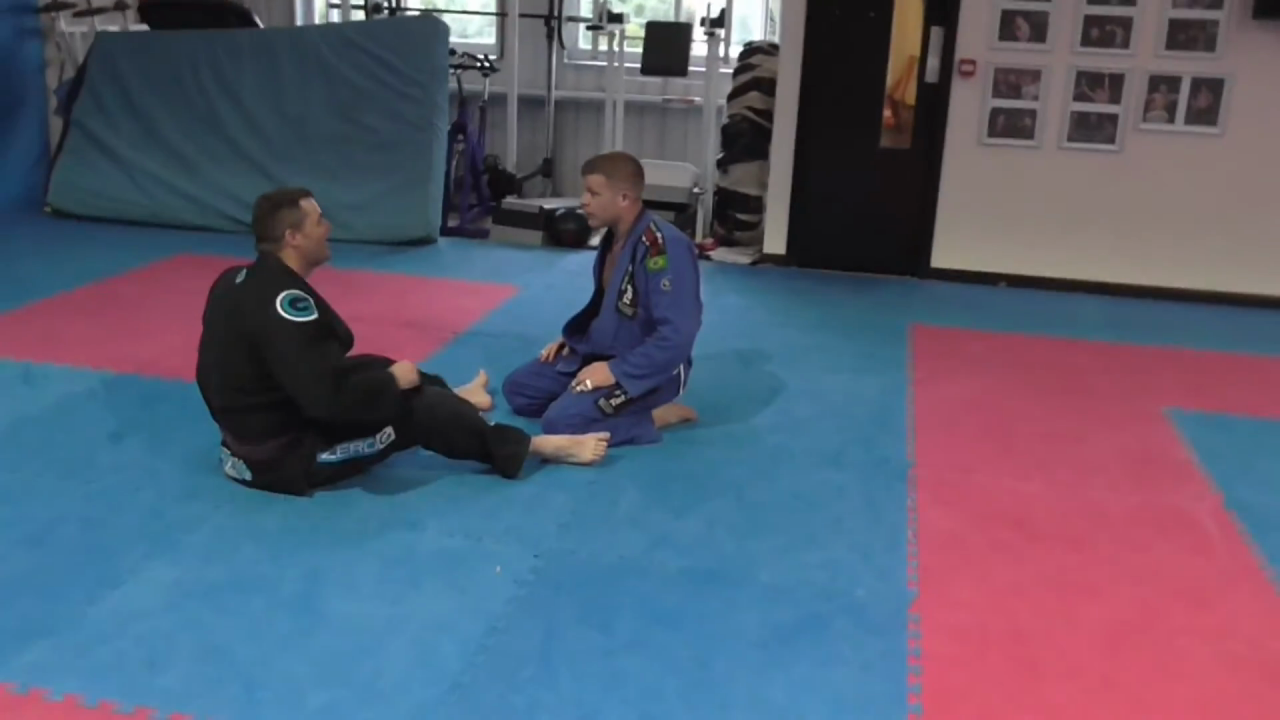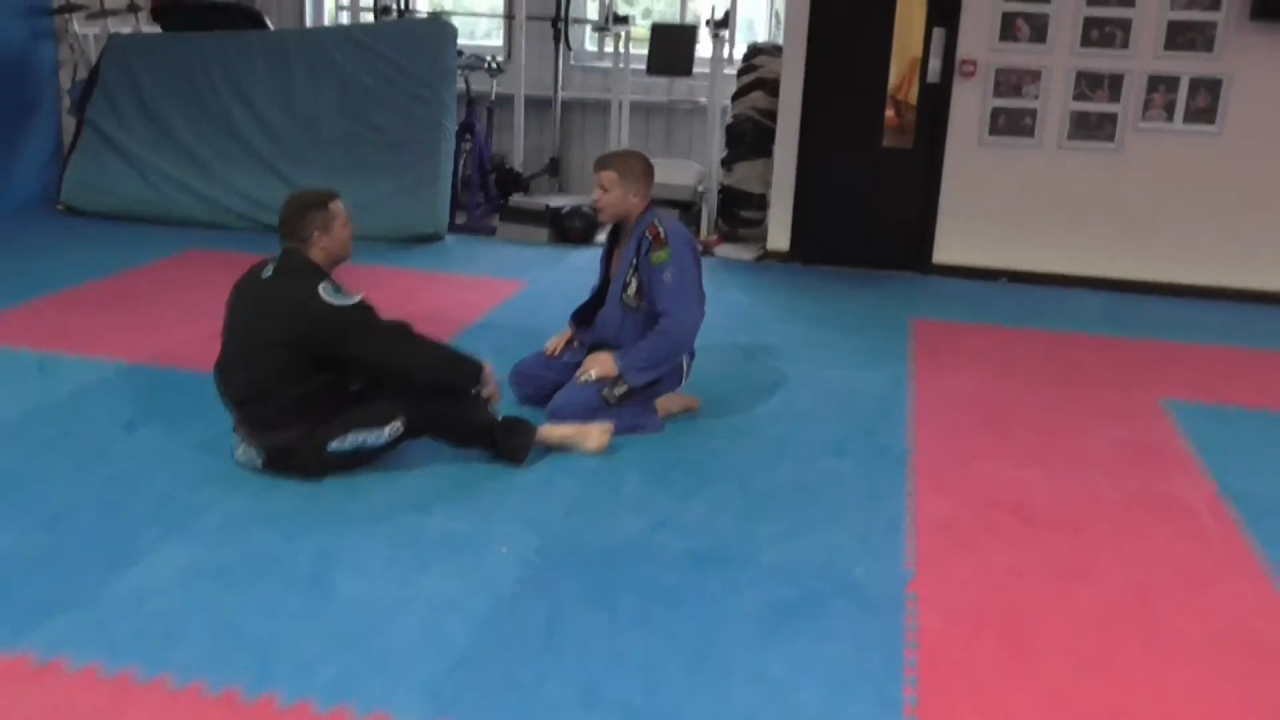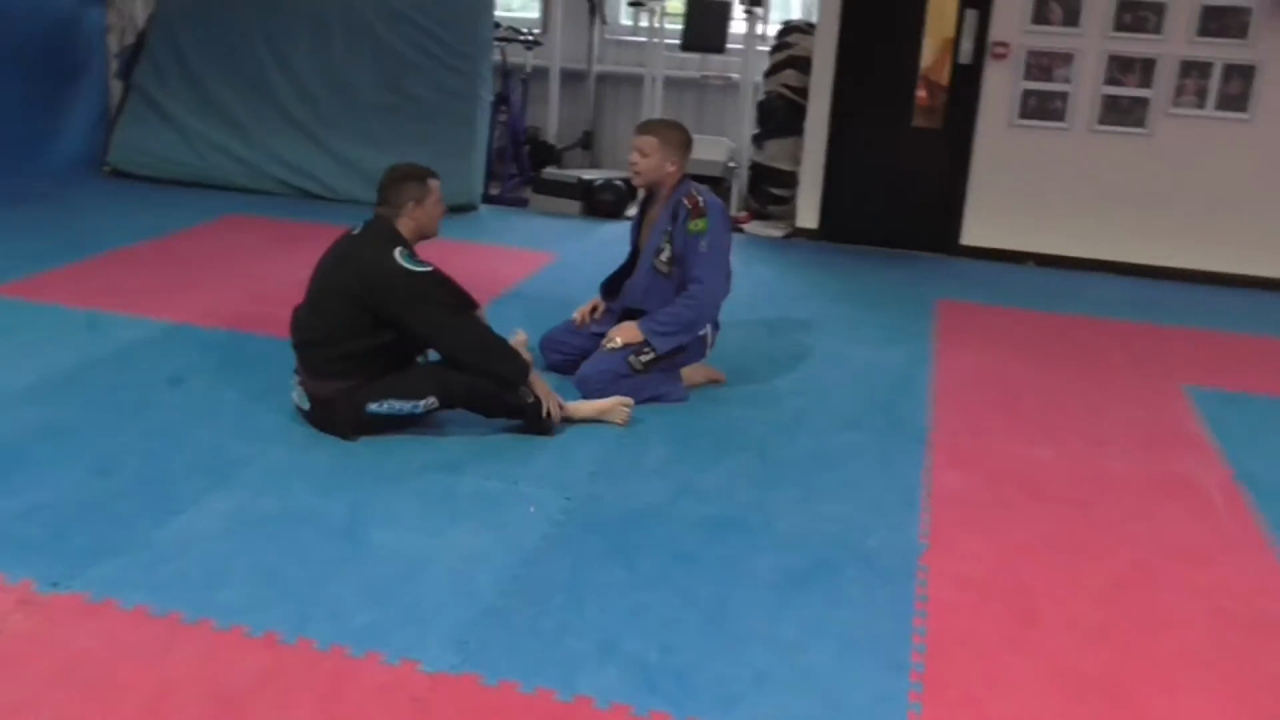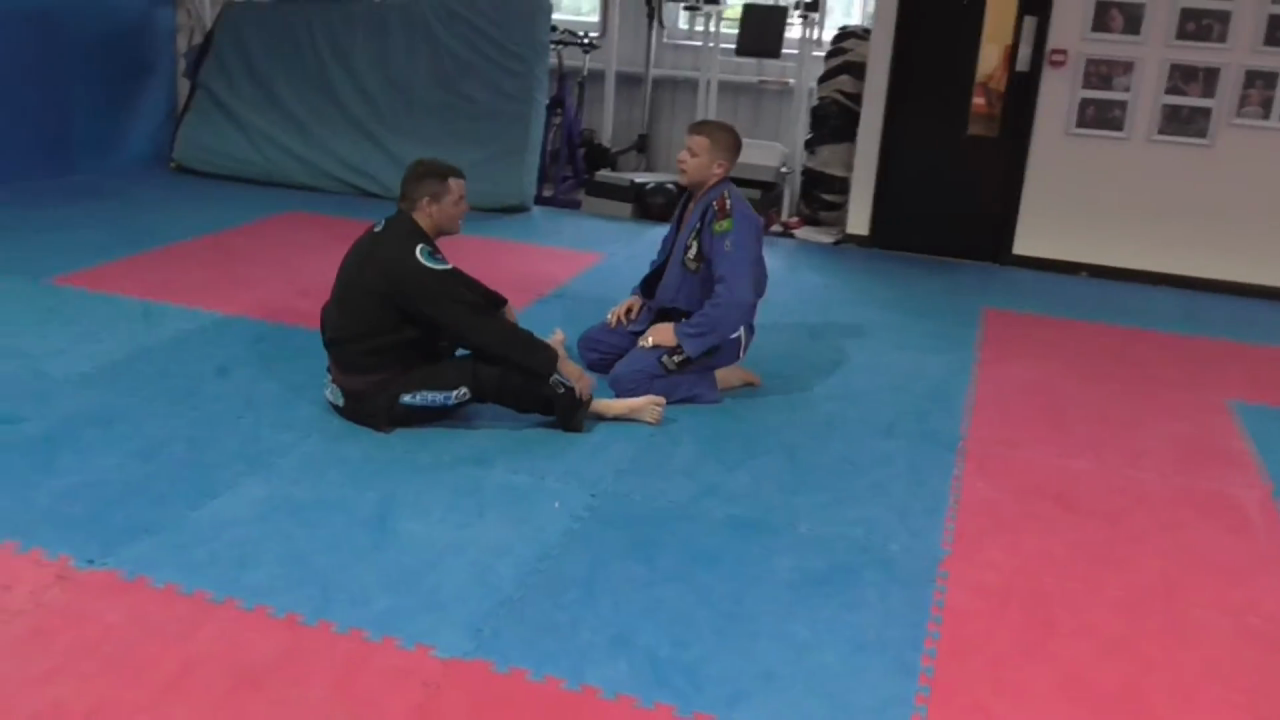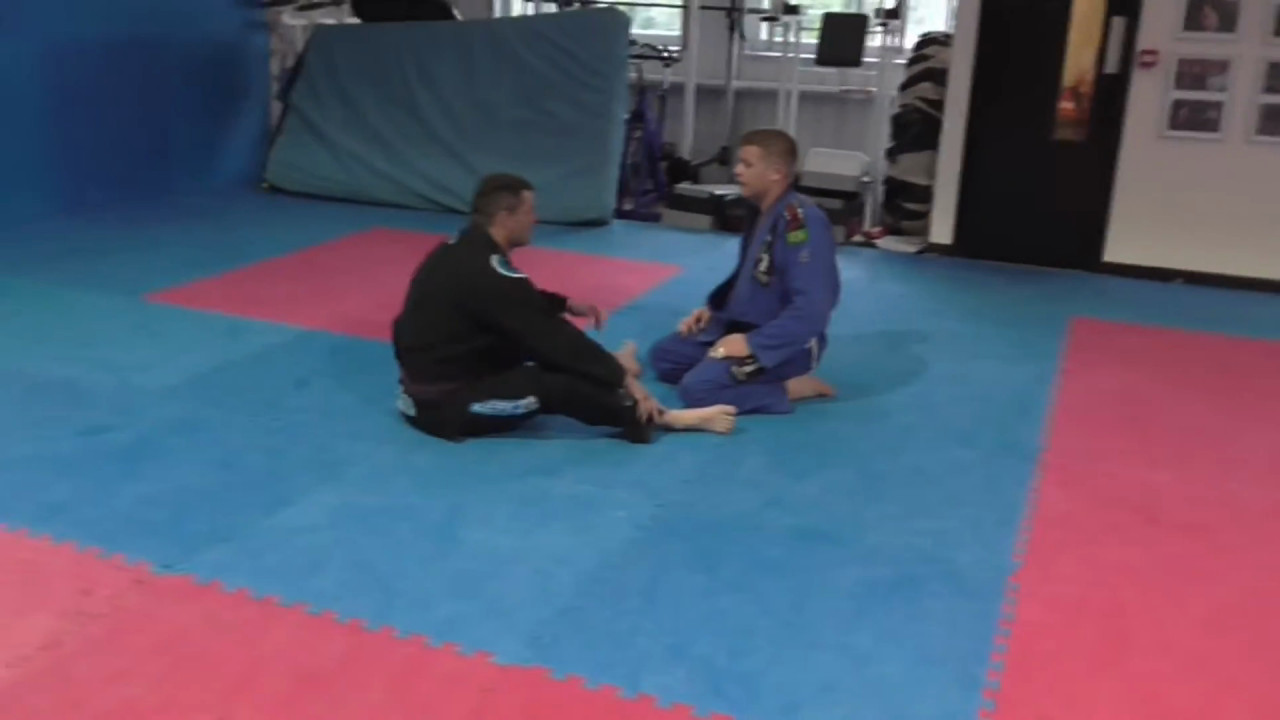
dt=0.5s
person 1, frame 1
left shoulder: (236, 281)
right shoulder: (286, 303)
right elbow: (330, 400)
right wrist: (393, 382)
left hip: (250, 432)
right hip: (284, 455)
left knee: (371, 368)
right knee: (419, 410)
left ankle: (455, 398)
right ankle: (537, 447)
person 1, frame 2
left shoulder: (263, 277)
right shoulder: (315, 299)
right elbow: (400, 349)
right wrist: (476, 372)
left hip: (259, 426)
right hip: (295, 444)
left knee: (387, 371)
right knee: (424, 405)
left ankle: (465, 391)
right ankle: (537, 436)
person 1, frame 3
left shoulder: (368, 238)
right shoulder: (389, 266)
left elbow: (431, 286)
right elbow: (456, 331)
right wrist: (527, 375)
left hip: (322, 377)
right hip: (340, 401)
right knee: (457, 382)
right ankle: (568, 410)
person 1, frame 4
left shoulder: (390, 234)
right shoulder: (411, 261)
left elbow: (455, 288)
right elbow: (478, 325)
left wrist: (500, 307)
right wrist: (557, 363)
left hip: (357, 372)
right hip: (376, 394)
right knee: (491, 373)
right ankle: (592, 406)
person 1, frame 5
left shoulder: (463, 250)
right shoulder: (485, 270)
left elbow: (522, 303)
right elbow: (550, 336)
left wrist: (567, 305)
right wrist: (622, 378)
left hip: (428, 384)
right hip: (447, 403)
right knee: (560, 384)
right ankle: (662, 418)
person 2, frame 1
left shoulder: (665, 248)
right shoulder: (614, 237)
left elbow: (677, 336)
left wrist: (617, 371)
right wrist: (571, 336)
left hip: (646, 370)
left knee: (561, 422)
right knee: (517, 388)
left ankle: (657, 415)
right ankle: (625, 405)
person 2, frame 2
left shoulder: (667, 241)
right shoulder: (621, 229)
left elbow: (678, 327)
left wrist: (621, 360)
right wrist: (578, 326)
left hip: (650, 360)
right hip: (606, 344)
left knee: (566, 411)
right knee: (524, 378)
left ankle: (660, 403)
right ankle: (621, 393)
person 2, frame 3
left shoulder: (701, 210)
right shoulder: (652, 199)
left elbow: (706, 295)
left wrist: (645, 329)
right wrist: (607, 296)
left hip: (676, 329)
right hip: (632, 312)
left knee: (594, 379)
right knee: (553, 346)
left ankle: (686, 374)
right ankle: (653, 363)
person 2, frame 4
left shoulder: (731, 213)
right shoulder: (693, 199)
left elbow: (734, 297)
right elbow: (666, 260)
left wrist: (681, 335)
right wrist: (640, 295)
left hip: (713, 331)
right hip: (670, 314)
left knee: (627, 379)
right knee: (591, 345)
left ankle: (721, 377)
right ankle: (688, 366)
person 2, frame 5
left shoulder: (804, 222)
right shoulder: (764, 214)
left elbow: (810, 309)
left wrist: (753, 343)
right wrist: (713, 307)
left hip: (784, 343)
left knee: (698, 389)
right knee: (663, 357)
left ankle: (793, 387)
right ankle: (760, 375)
